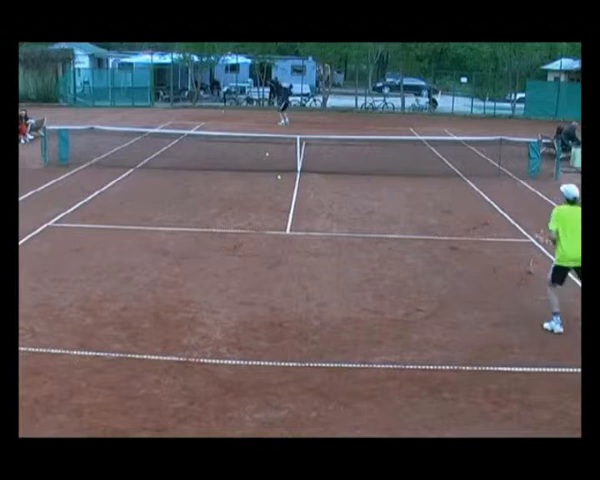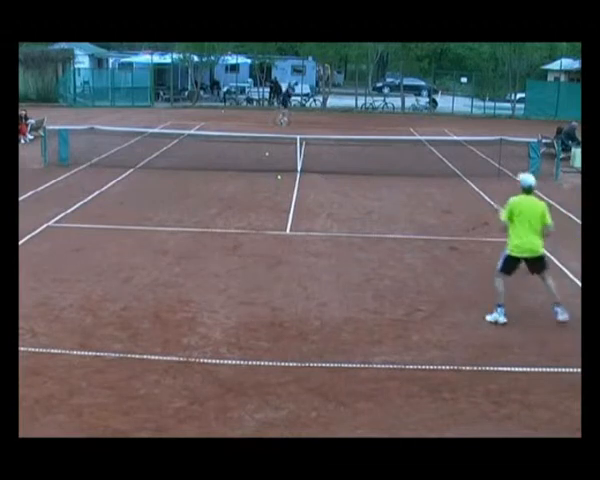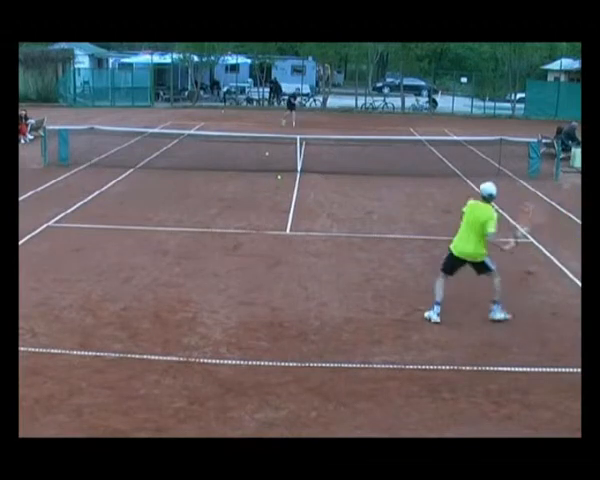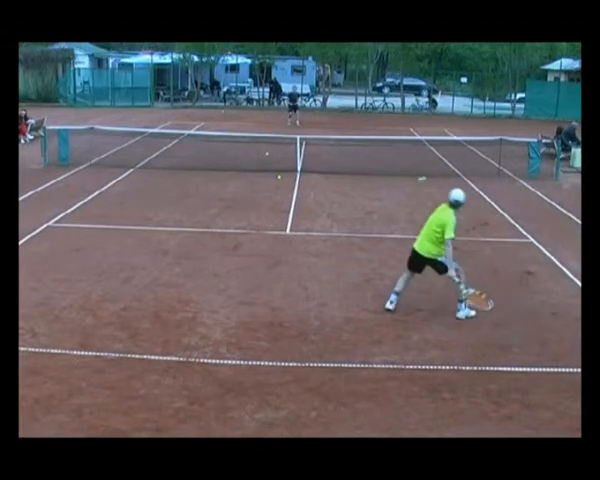
dt=0.5s
person 1, frame 1
left shoulder: (558, 211)
right shoulder: (582, 213)
left elbow: (552, 236)
left hip: (563, 258)
right hip: (580, 258)
left knee: (551, 287)
left ankle: (556, 322)
person 1, frame 2
left shoulder: (513, 201)
right shoulder: (542, 205)
left elbow: (504, 225)
right elbow: (548, 230)
left hip: (515, 248)
right hip: (535, 248)
left knee: (499, 276)
right knee: (546, 277)
left ankle: (499, 313)
right ankle: (559, 311)
person 1, frame 3
left shoulder: (471, 204)
right shoulder: (491, 214)
right elbow: (489, 238)
right wrist: (502, 247)
left hip: (457, 249)
right hip: (475, 253)
left knee: (441, 278)
right knee: (495, 276)
left ankle: (435, 312)
right ankle: (496, 310)
person 1, frame 4
left shoulder: (443, 207)
right shoulder: (450, 219)
right elbow: (448, 245)
right wrist: (451, 269)
left hip: (418, 248)
right hip: (433, 253)
left knee: (408, 274)
right knee: (459, 273)
left ankle: (392, 301)
right ankle: (462, 308)
